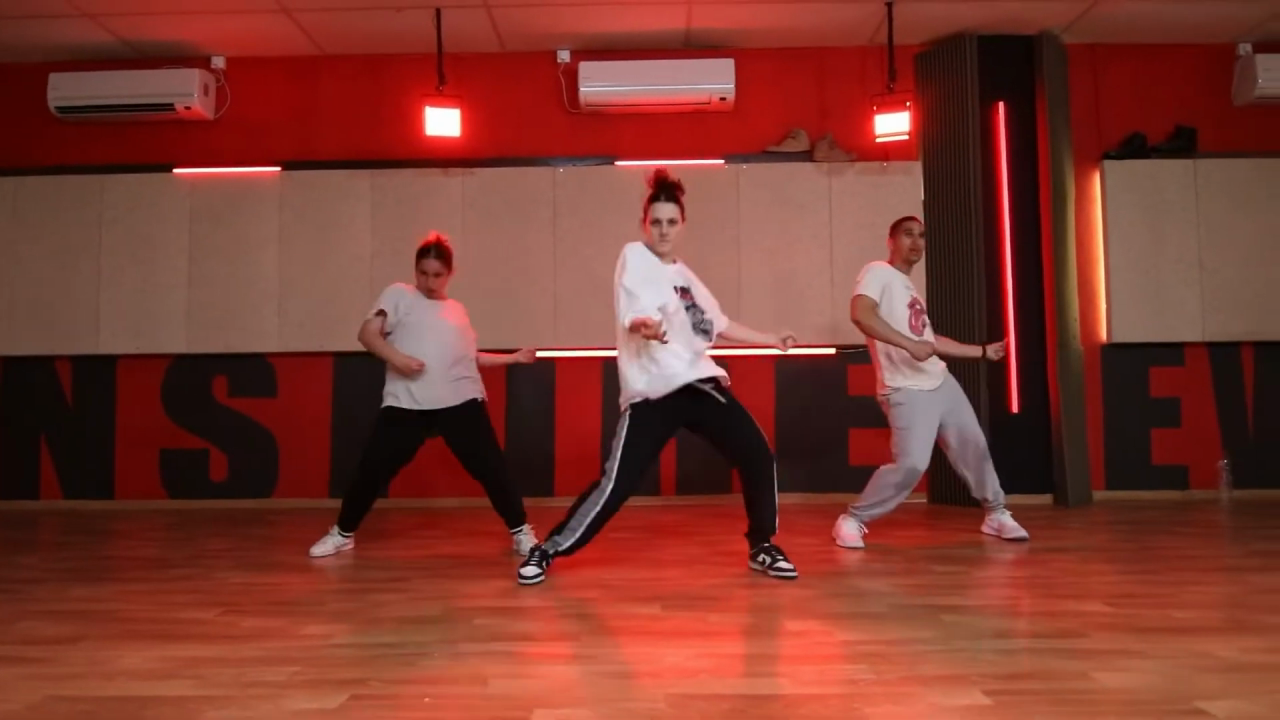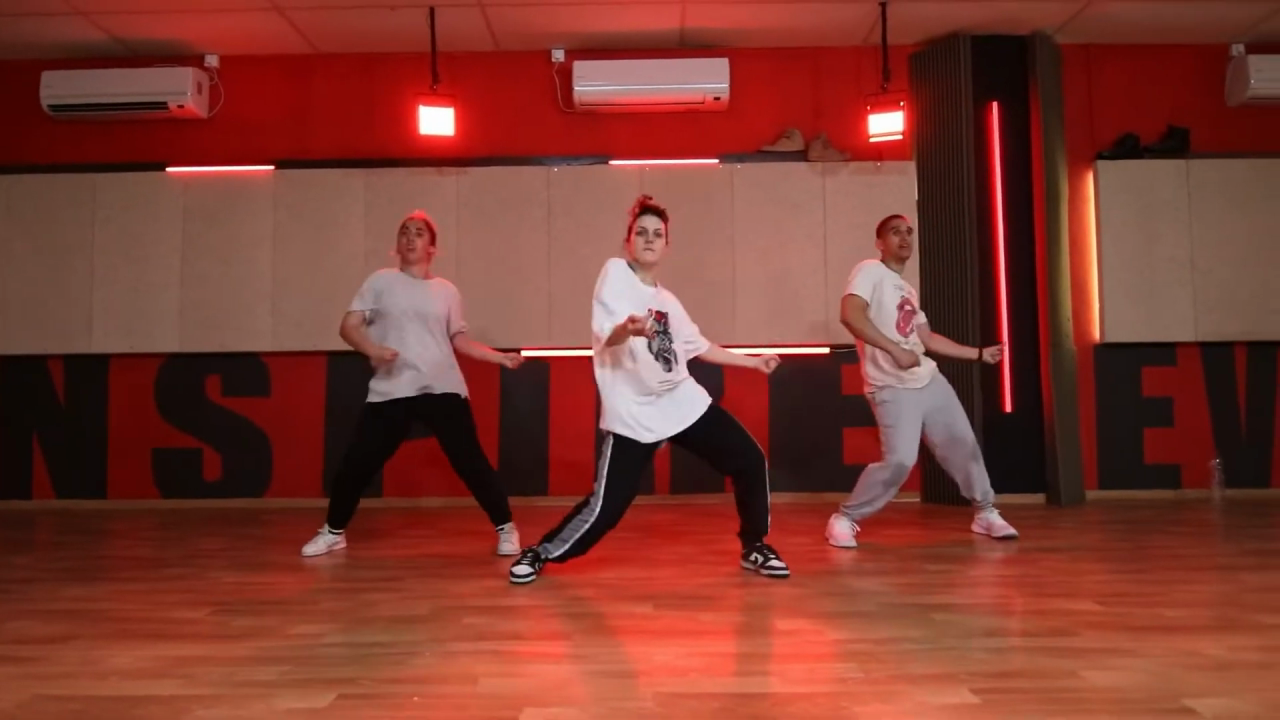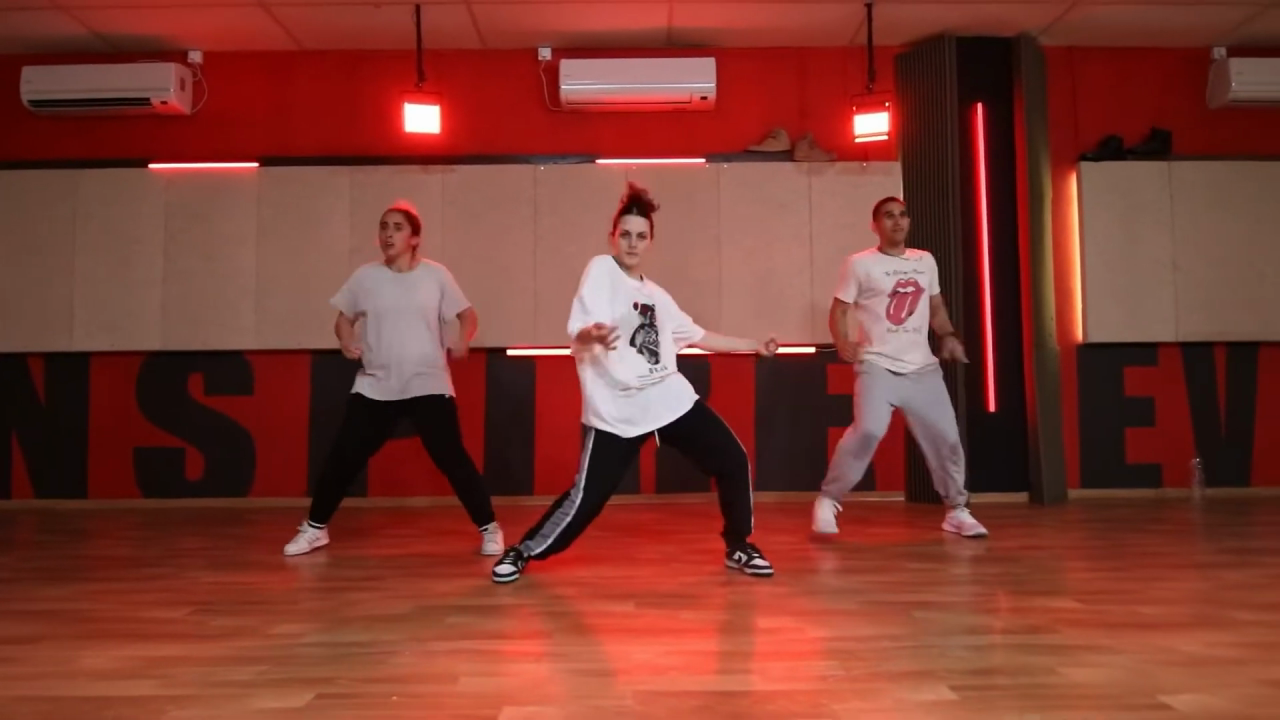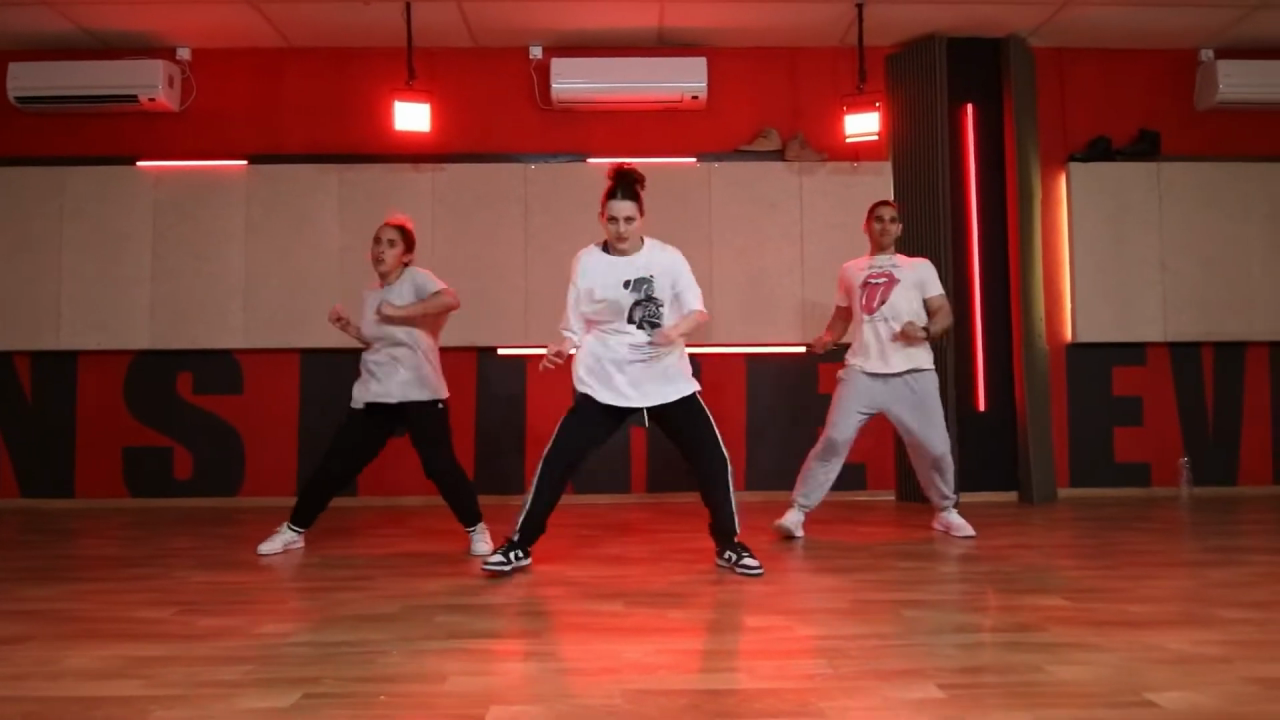
dt=0.2s
person 1, frame 1
left shoulder: (685, 275)
right shoulder: (633, 256)
left elbow: (718, 325)
right elbow: (632, 319)
left wrist: (771, 339)
right wrist: (643, 326)
left hip: (702, 384)
right hip: (654, 389)
left knee: (759, 456)
right knee: (617, 484)
left ankle: (761, 546)
right ankle: (549, 550)
person 1, frame 2
left shoulder: (666, 299)
right shoulder: (615, 272)
left elbow: (697, 346)
right elbow: (607, 335)
left wrist: (754, 361)
right wrist: (627, 329)
left hip: (685, 403)
right hip: (631, 414)
left knee: (751, 461)
right knee: (606, 505)
left ankle: (754, 546)
right ankle: (539, 553)
person 1, frame 3
left shoulder: (655, 293)
right shoulder: (599, 269)
left elbow: (693, 336)
right elbow: (577, 333)
left wrist: (750, 346)
right wrist: (592, 335)
left hip: (672, 399)
right hip: (615, 410)
left knee: (733, 461)
right knee: (588, 495)
left ankle: (738, 545)
right ankle: (524, 552)
person 1, frame 4
left shoulder: (667, 256)
right shoulder: (586, 261)
left elbow: (696, 309)
right elbow: (576, 326)
left wrist: (680, 327)
right wrist: (562, 350)
left hip: (667, 381)
right hip: (604, 383)
left knee: (712, 459)
right knee: (558, 458)
left ankle: (728, 545)
right ankle: (520, 544)
person 2, frame 1
left shoulder: (457, 311)
right shoulder: (398, 294)
left elbow: (469, 357)
right elbow: (367, 332)
left wrist: (513, 357)
right wrist: (395, 356)
left hip: (461, 400)
right hip: (406, 401)
left knee: (491, 466)
right knee: (373, 469)
left ankle: (520, 530)
right ankle: (343, 533)
person 2, frame 2
left shoulder: (446, 291)
right shoulder: (380, 281)
left elbow: (459, 341)
right elbow: (348, 327)
left wrist: (499, 358)
right wrist: (371, 349)
left hip: (443, 389)
right hip: (389, 391)
left knee: (470, 460)
right knee: (357, 463)
left ankle: (505, 527)
right ankle: (334, 531)
person 2, frame 3
left shoulder: (435, 275)
right shoulder: (365, 277)
left elbow: (467, 314)
right elbow: (343, 319)
left wrist: (462, 340)
right wrist: (348, 343)
left hip: (429, 388)
right hip: (375, 389)
left knee: (452, 459)
right knee: (343, 457)
left ankle: (489, 527)
right ankle: (316, 527)
person 2, frame 4
left shoulder: (418, 279)
right shoulder: (372, 296)
left elbow: (450, 300)
left wrist: (401, 312)
right wrist: (346, 324)
left hip: (422, 395)
right hip: (373, 396)
left knee: (441, 465)
right knee: (337, 464)
left ankle: (476, 528)
right ankle: (294, 529)
person 3, frame 1
left shoulder: (909, 287)
right shoulder: (878, 272)
right elbow: (860, 314)
left wrist: (983, 351)
right wrist: (909, 345)
left hip: (941, 382)
right hip: (906, 391)
left knee: (974, 447)
right knee: (911, 464)
left ankle: (996, 514)
right ankle: (852, 519)
person 3, frame 2
left shoulder: (909, 285)
right shoulder: (868, 272)
right elbow: (850, 314)
left wrist: (979, 354)
right wrist: (895, 351)
left hip: (930, 382)
right hip: (894, 389)
left knee: (964, 444)
right knee: (898, 461)
left ankle: (987, 513)
right ankle: (843, 519)
person 3, frame 3
left shoulder: (926, 261)
right shoulder: (860, 264)
left elbow: (936, 307)
right elbow: (838, 312)
left wrist: (950, 337)
right wrist: (843, 343)
left hip: (923, 368)
right hip: (879, 367)
left knee: (947, 438)
right knee: (867, 431)
left ankle: (957, 511)
right ankle: (828, 500)
person 3, frame 4
left shoulder: (920, 267)
right shoulder: (850, 270)
left elbow: (944, 314)
right elbow: (841, 317)
left wrist: (926, 330)
right wrist: (826, 339)
left hip: (913, 374)
right hip: (862, 372)
left knee: (936, 447)
right knee: (835, 438)
left ankle: (945, 511)
right ankle: (798, 509)
